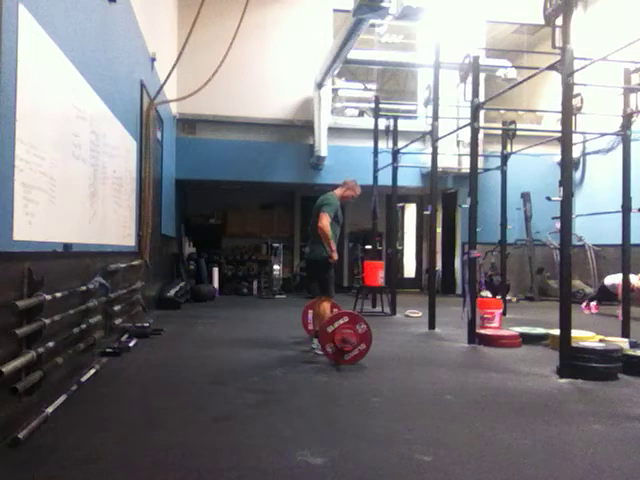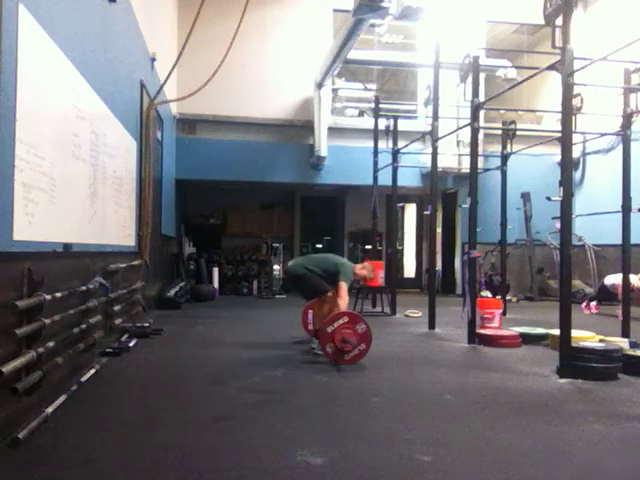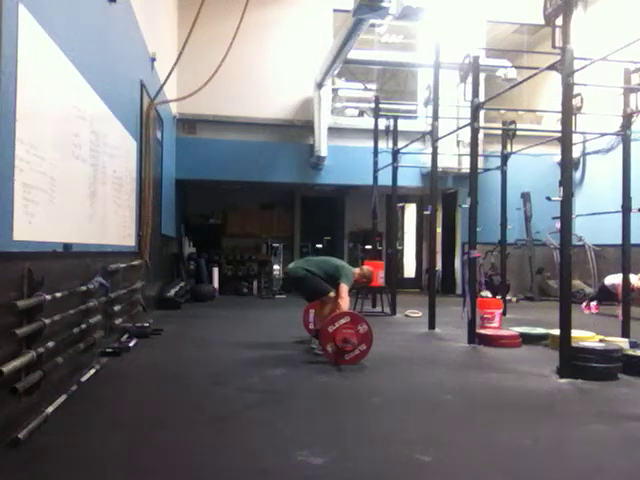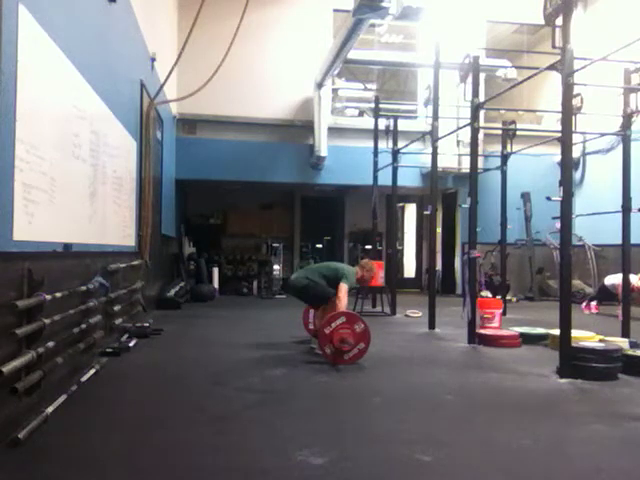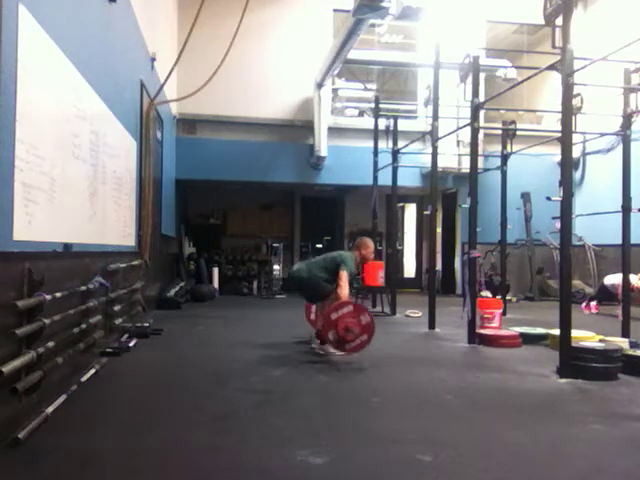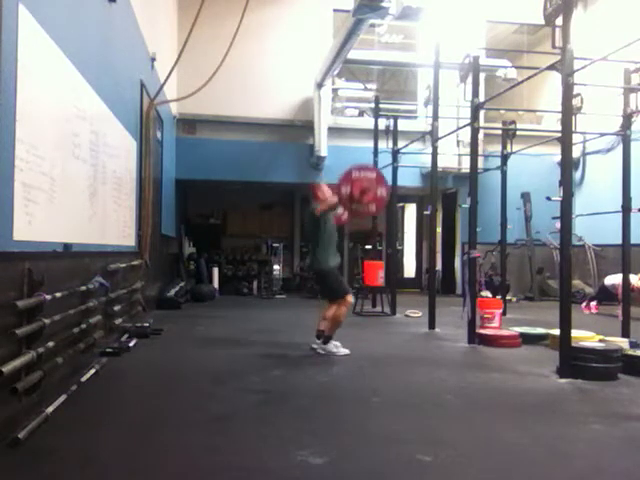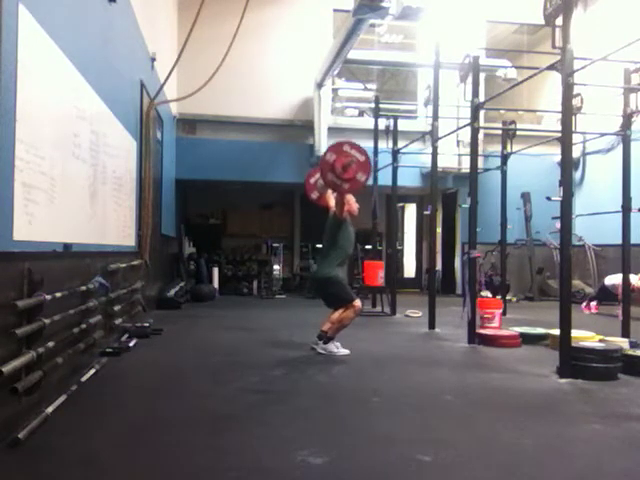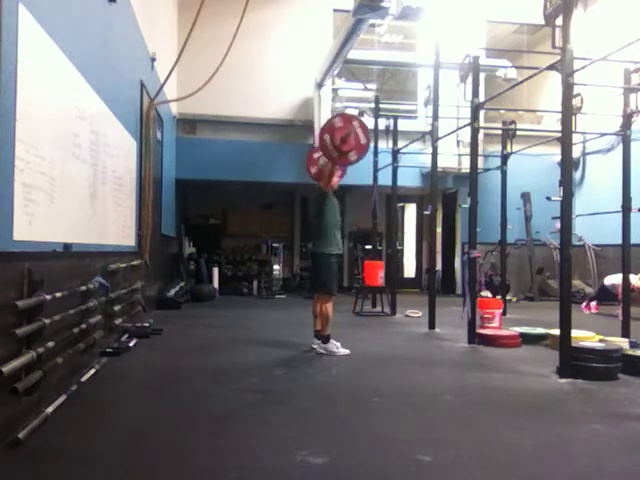
dt=0.7s
person 1, frame 1
left shoulder: (328, 200)
right shoulder: (331, 200)
right elbow: (323, 225)
right wrist: (333, 250)
left hip: (314, 255)
right hip: (322, 256)
left knee: (320, 298)
right knee: (326, 298)
left ankle: (317, 338)
person 1, frame 2
left shoulder: (345, 265)
right shoulder: (348, 270)
right elbow: (342, 296)
left hip: (294, 268)
right hip: (298, 271)
left knee: (323, 298)
right knee: (329, 297)
left ankle: (317, 337)
person 1, frame 3
left shoulder: (344, 269)
right shoulder: (348, 274)
left elbow: (338, 295)
right elbow: (343, 297)
left hip: (293, 271)
right hip: (298, 273)
left knee: (325, 299)
right knee: (330, 298)
left ankle: (317, 338)
person 1, frame 4
left shoulder: (347, 271)
right shoulder: (350, 275)
left elbow: (339, 296)
right elbow: (341, 297)
left hip: (297, 280)
right hip: (301, 281)
left knee: (328, 300)
right knee: (333, 301)
person 1, frame 5
left shoulder: (348, 260)
right shoulder: (349, 261)
left elbow: (339, 287)
right elbow: (342, 288)
left hip: (301, 274)
right hip: (302, 275)
left knee: (327, 300)
right knee: (331, 301)
left ankle: (319, 338)
right ankle: (324, 344)
person 1, frame 6
left shoulder: (324, 213)
right shoulder: (319, 208)
right elbow: (326, 206)
right wrist: (339, 200)
left hip: (325, 264)
right hip: (324, 265)
left knee: (336, 302)
right knee: (346, 300)
left ankle: (320, 338)
right ankle: (325, 342)
person 1, frame 7
left shoulder: (339, 220)
right shoulder: (340, 220)
left elbow: (331, 203)
right elbow: (338, 203)
left wrist: (329, 188)
left hip: (325, 274)
right hip: (327, 275)
left knee: (344, 307)
right knee: (355, 306)
left ankle: (321, 338)
right ankle: (326, 342)
person 1, frame 8
left shoulder: (324, 196)
right shoulder: (323, 195)
left elbow: (325, 176)
right elbow: (326, 178)
left wrist: (331, 163)
left hip: (324, 252)
right hip: (325, 252)
left knee: (320, 297)
right knee: (327, 297)
left ankle: (318, 338)
right ankle: (325, 342)
